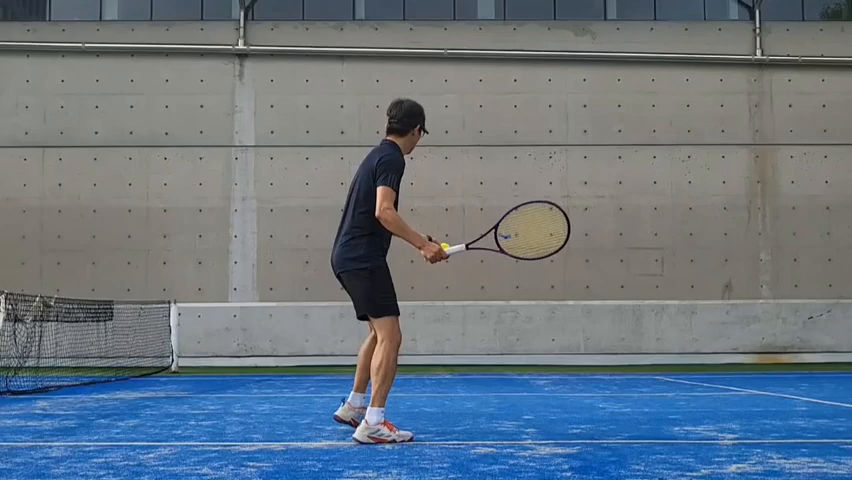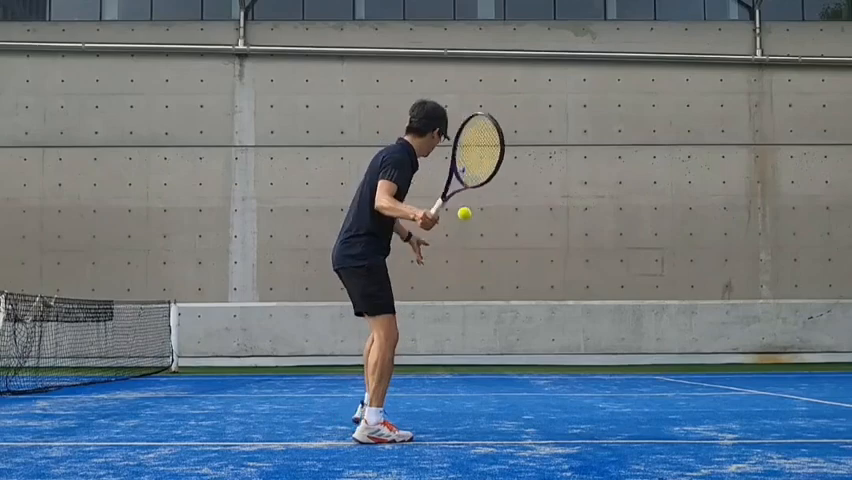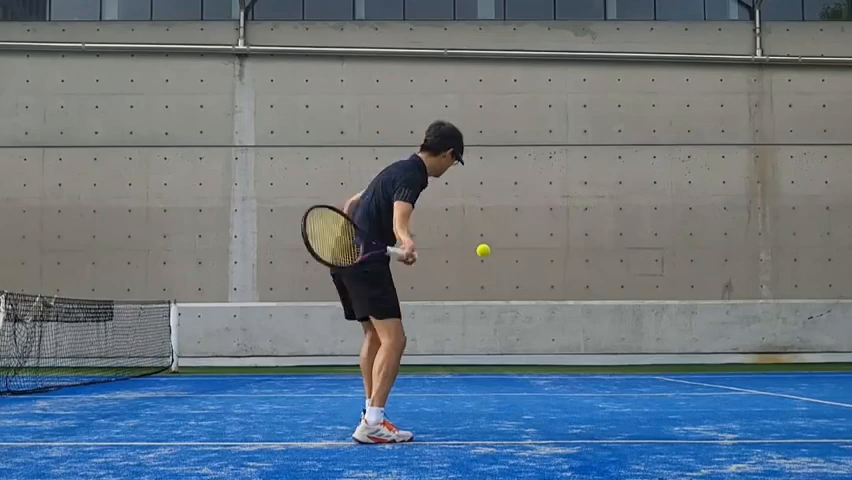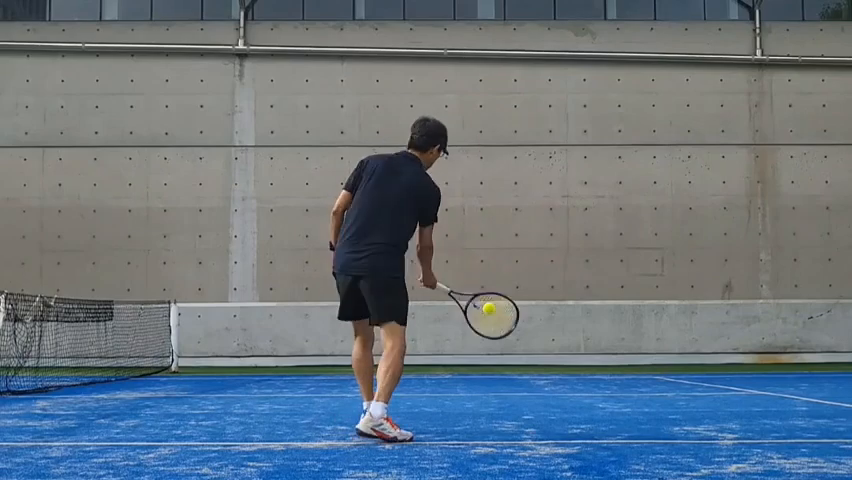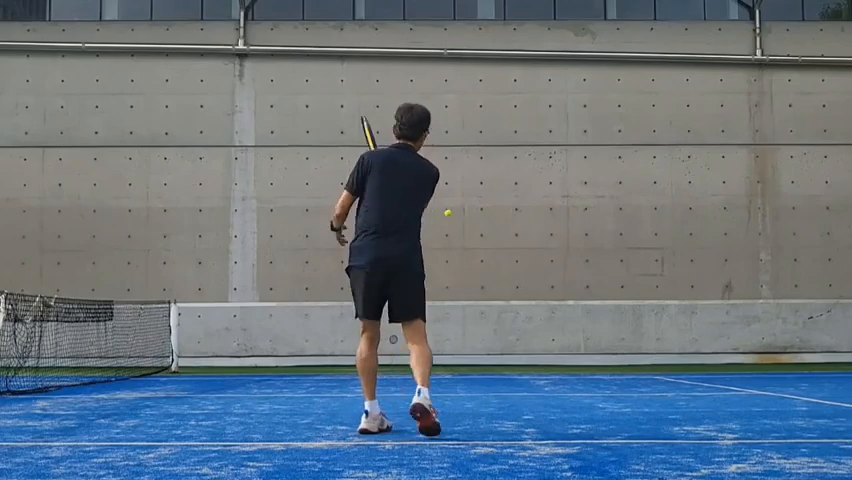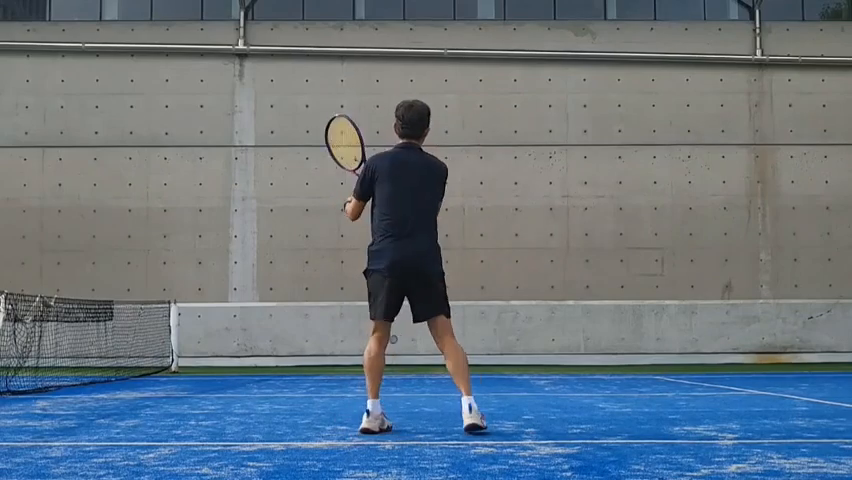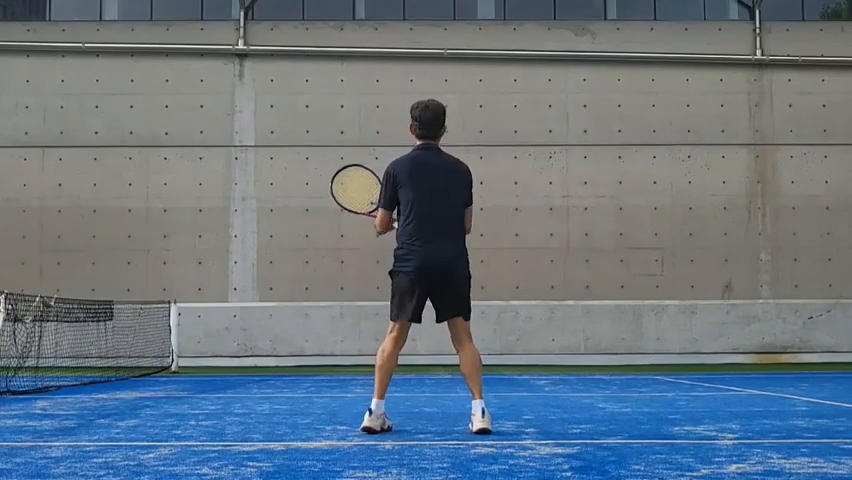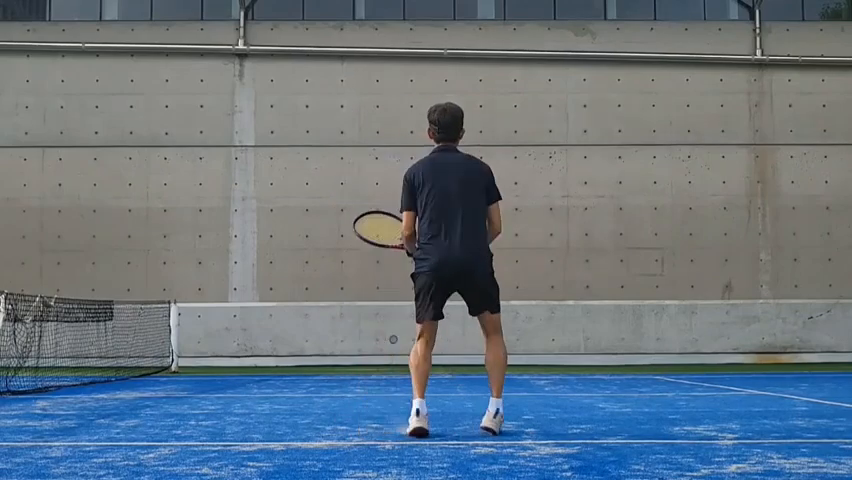
dt=0.2s
person 1, frame 1
left shoulder: (379, 156)
right shoulder: (390, 159)
right elbow: (384, 212)
left wrist: (418, 238)
right wrist: (421, 243)
left hip: (350, 257)
right hip: (363, 258)
left knee: (377, 334)
right knee: (390, 337)
left ankle: (353, 406)
right ankle: (373, 423)
person 1, frame 2
left shoulder: (397, 155)
right shoulder: (397, 157)
right elbow: (382, 201)
left wrist: (408, 235)
right wrist: (414, 215)
left hip: (353, 254)
right hip: (361, 256)
left knee: (378, 333)
right knee: (387, 335)
left ankle: (367, 409)
right ankle: (372, 423)
person 1, frame 3
left shoulder: (398, 168)
right shoulder: (410, 178)
left elbow: (349, 206)
right elbow: (398, 222)
right wrist: (405, 244)
left hip: (345, 262)
right hip: (366, 264)
left knee: (374, 335)
right knee: (392, 338)
left ankle: (371, 410)
right ankle: (373, 421)
person 1, frame 4
left shoulder: (371, 163)
right shoulder: (429, 187)
left elbow: (337, 210)
right elbow: (425, 243)
left wrist: (336, 247)
right wrist: (428, 273)
left hip: (347, 263)
right hip: (385, 267)
left knee: (362, 337)
right knee: (394, 342)
left ankle: (370, 413)
right ankle: (378, 411)
person 1, frame 5
left shoulder: (369, 160)
right shoulder: (429, 172)
left elbow: (342, 209)
left wrist: (337, 227)
left hip: (365, 259)
right hip: (406, 262)
left knee: (368, 335)
right knee: (417, 337)
left ankle: (371, 413)
right ankle: (423, 396)
person 1, frame 6
left shoulder: (377, 163)
right shoulder: (438, 168)
left elbow: (353, 213)
left wrist: (350, 204)
left hip: (385, 261)
right hip: (426, 262)
left knee: (378, 336)
right knee: (445, 336)
left ankle: (372, 412)
right ankle: (469, 407)
person 1, frame 7
left shoulder: (397, 168)
right shoulder: (460, 170)
left elbow: (381, 225)
left wrist: (383, 223)
left hip: (411, 264)
right hip: (453, 264)
left knee: (394, 338)
right knee: (463, 339)
left ankle: (376, 411)
right ankle: (479, 411)
person 1, frame 8
left shoulder: (415, 172)
right shoulder: (480, 168)
left elbow: (407, 231)
right elbow: (495, 226)
left wrist: (418, 251)
left hip: (432, 264)
right hip: (476, 262)
left knee: (424, 339)
right knee: (494, 333)
left ankle: (418, 411)
right ankle: (495, 409)
